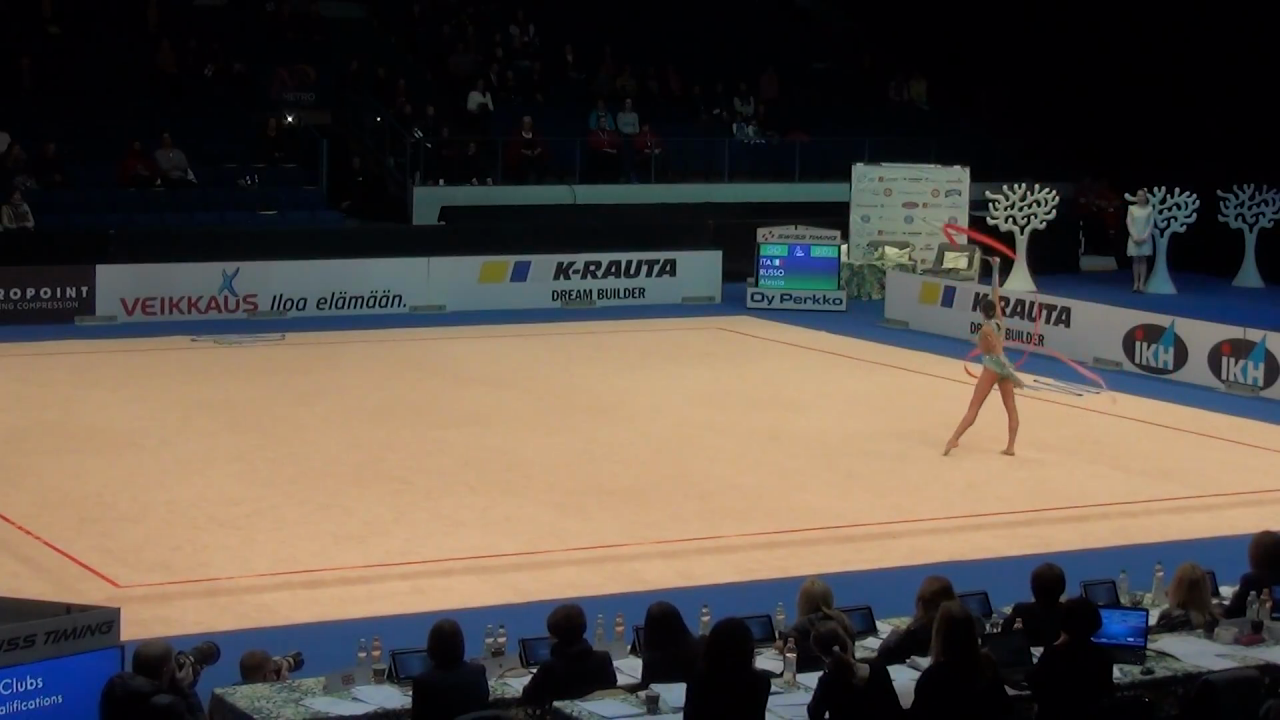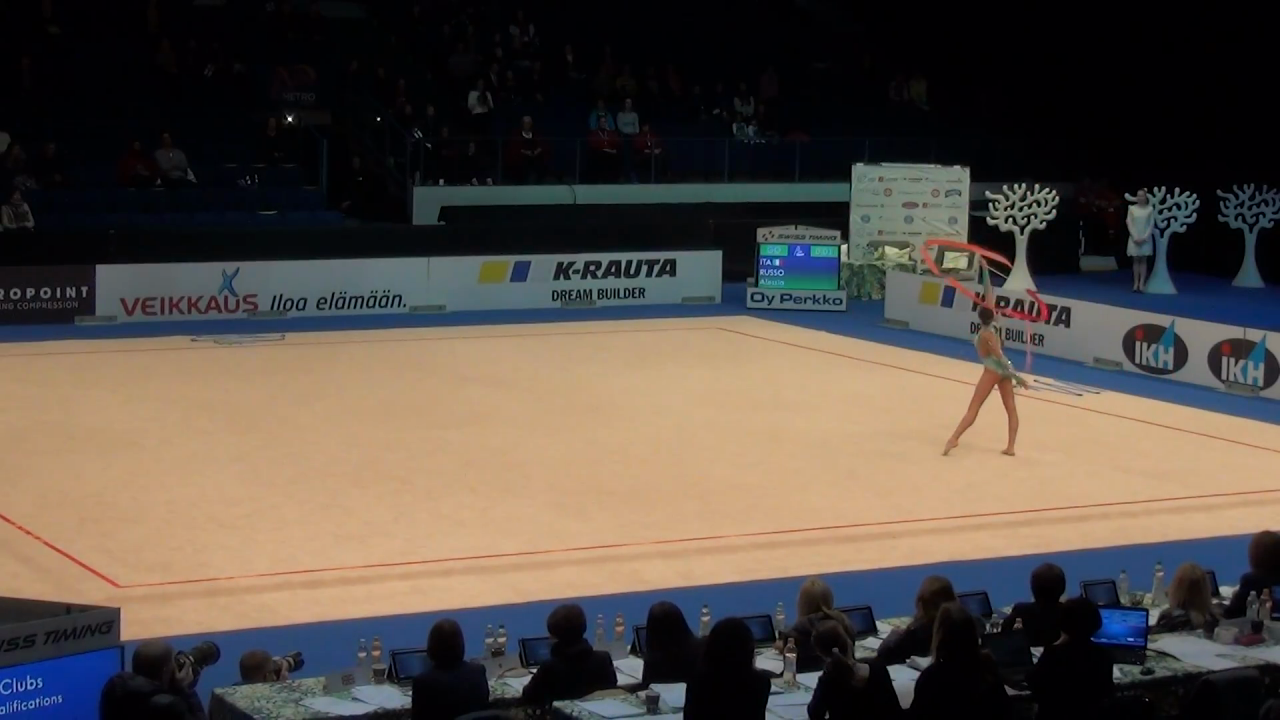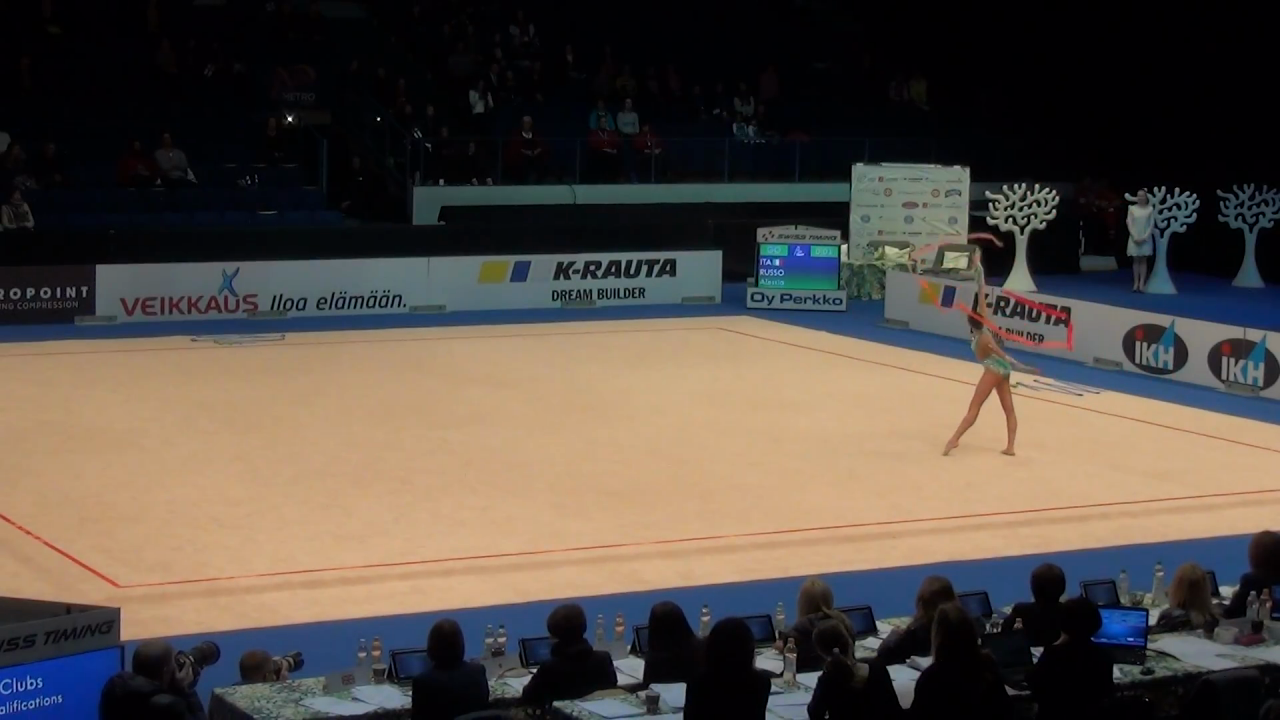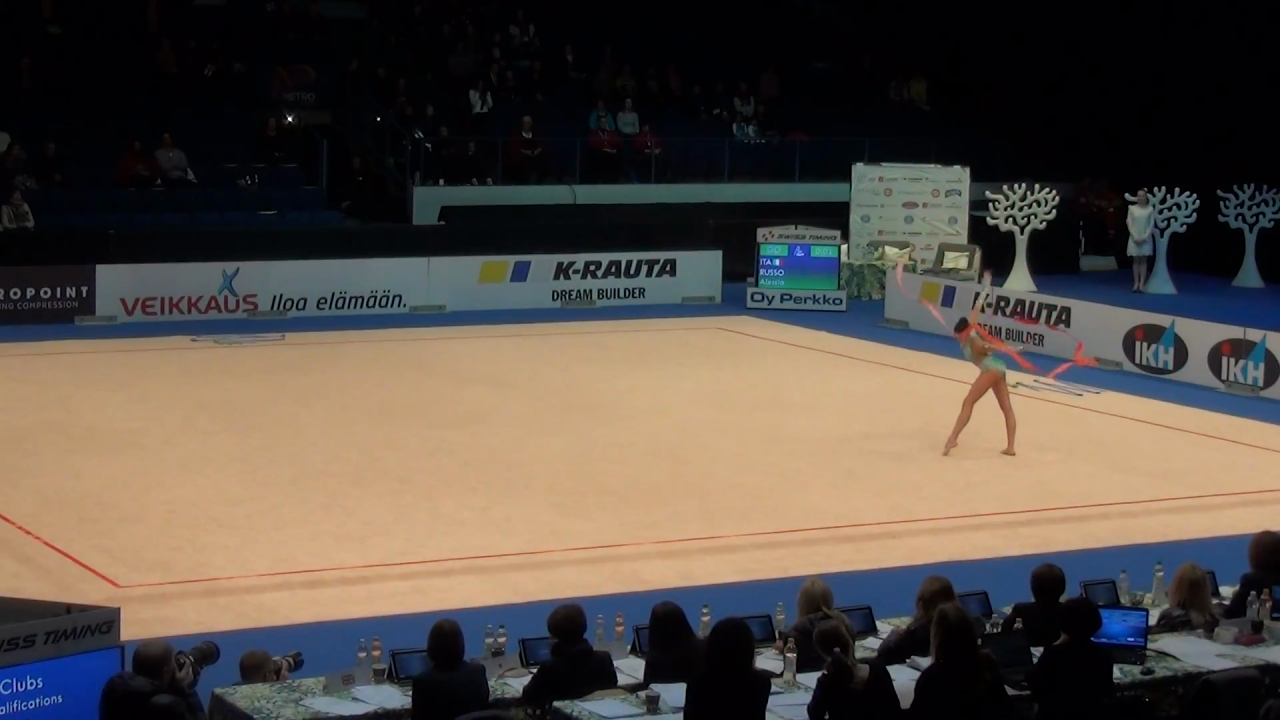
dt=0.2s
person 1, frame 1
left shoulder: (986, 330)
right shoulder: (998, 322)
left elbow: (999, 354)
right elbow: (995, 291)
left wrist: (1013, 375)
right wrist: (995, 267)
left hip: (993, 367)
right hip: (1005, 368)
left knee: (973, 408)
right knee: (1011, 409)
left ankle: (954, 439)
right ankle: (1010, 446)
person 1, frame 2
left shoulder: (984, 334)
right shoulder: (993, 325)
left elbow: (1000, 357)
right elbow: (988, 295)
left wrist: (1017, 377)
right wrist: (985, 270)
left hip: (993, 369)
right hip: (1004, 369)
left knee: (973, 407)
right knee: (1011, 409)
left ankle: (954, 439)
right ankle: (1011, 446)
person 1, frame 3
left shoulder: (982, 339)
right shoulder: (983, 327)
left elbow: (1004, 356)
right elbow: (980, 297)
left wrist: (1024, 368)
right wrist: (978, 266)
left hip: (994, 370)
right hip: (1002, 369)
left knee: (974, 408)
right knee: (1009, 409)
left ankle: (955, 439)
right ankle: (1011, 446)
person 1, frame 4
left shoulder: (975, 343)
right shoulder: (967, 334)
left elbow: (993, 349)
right elbow: (975, 311)
left hip: (992, 371)
right hip: (996, 370)
left knee: (967, 403)
right knee: (1006, 409)
left ankle: (953, 439)
right ankle: (1011, 447)
